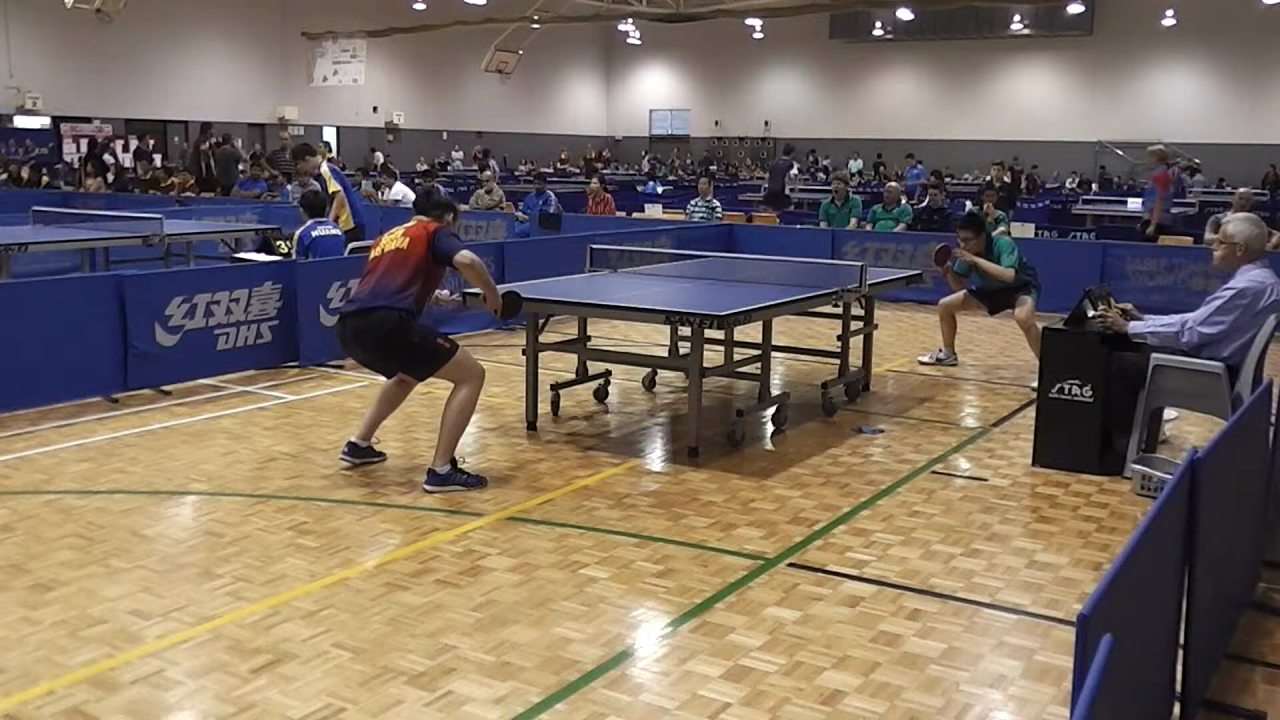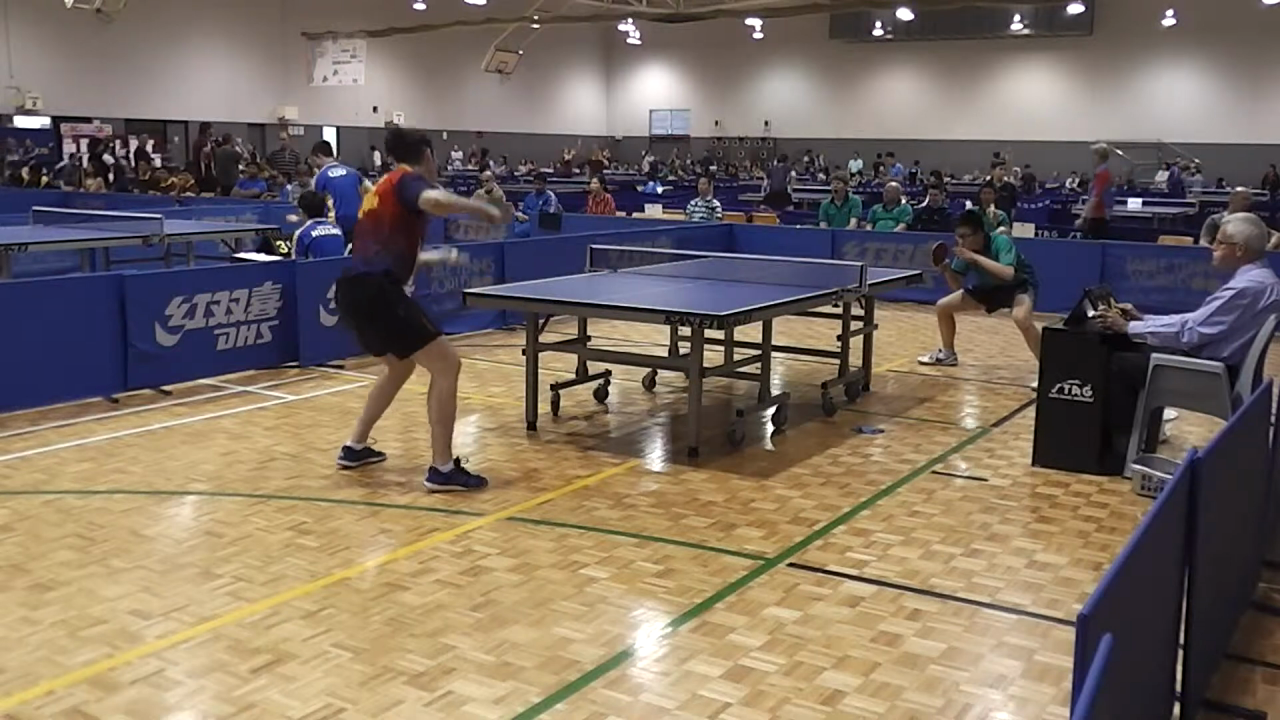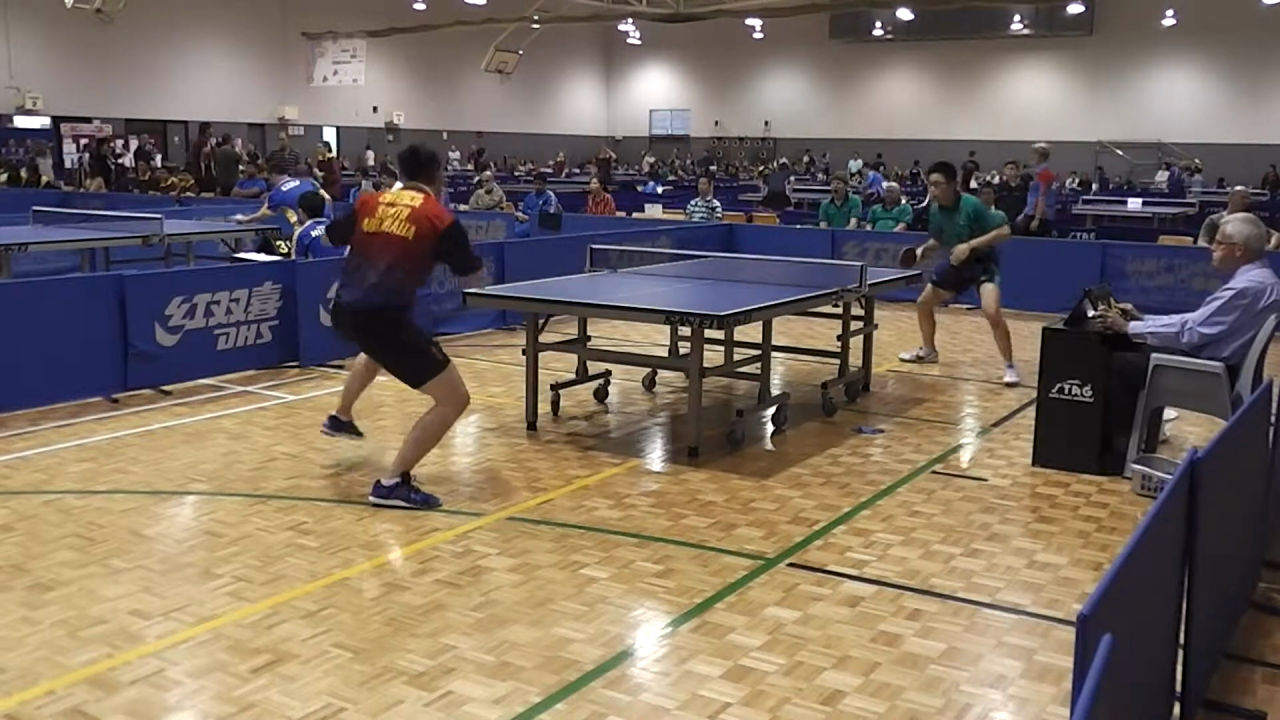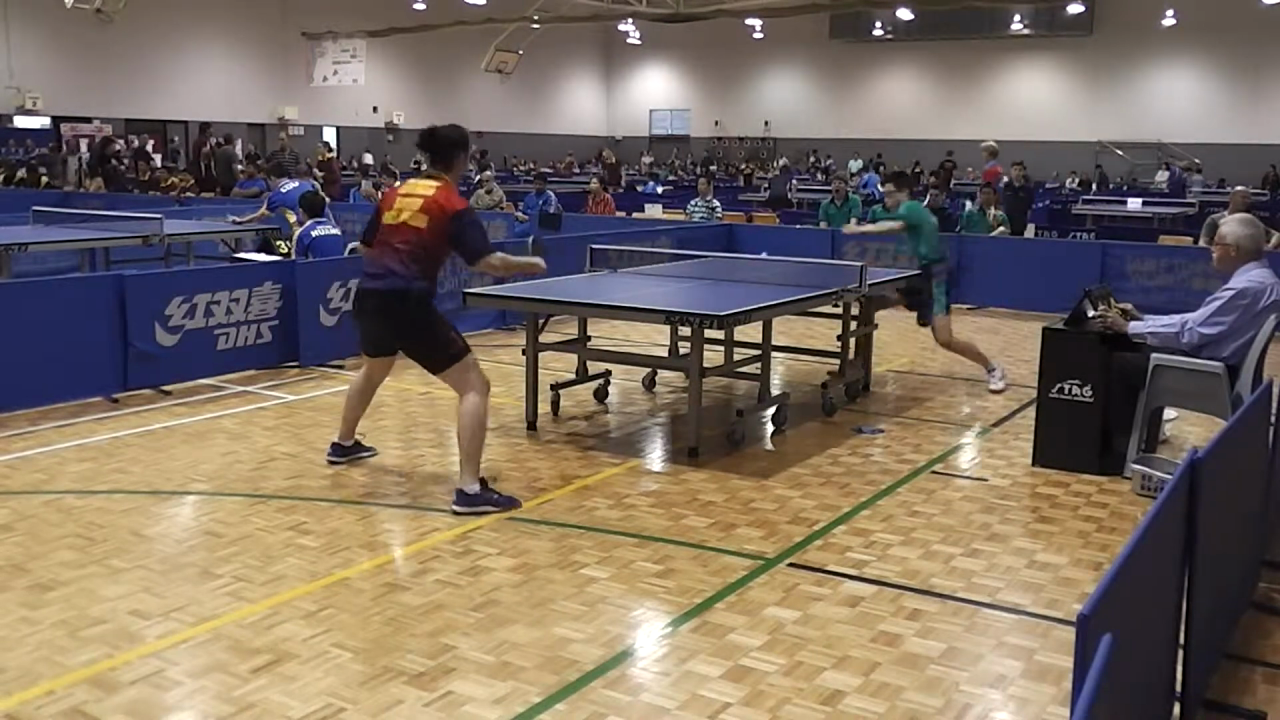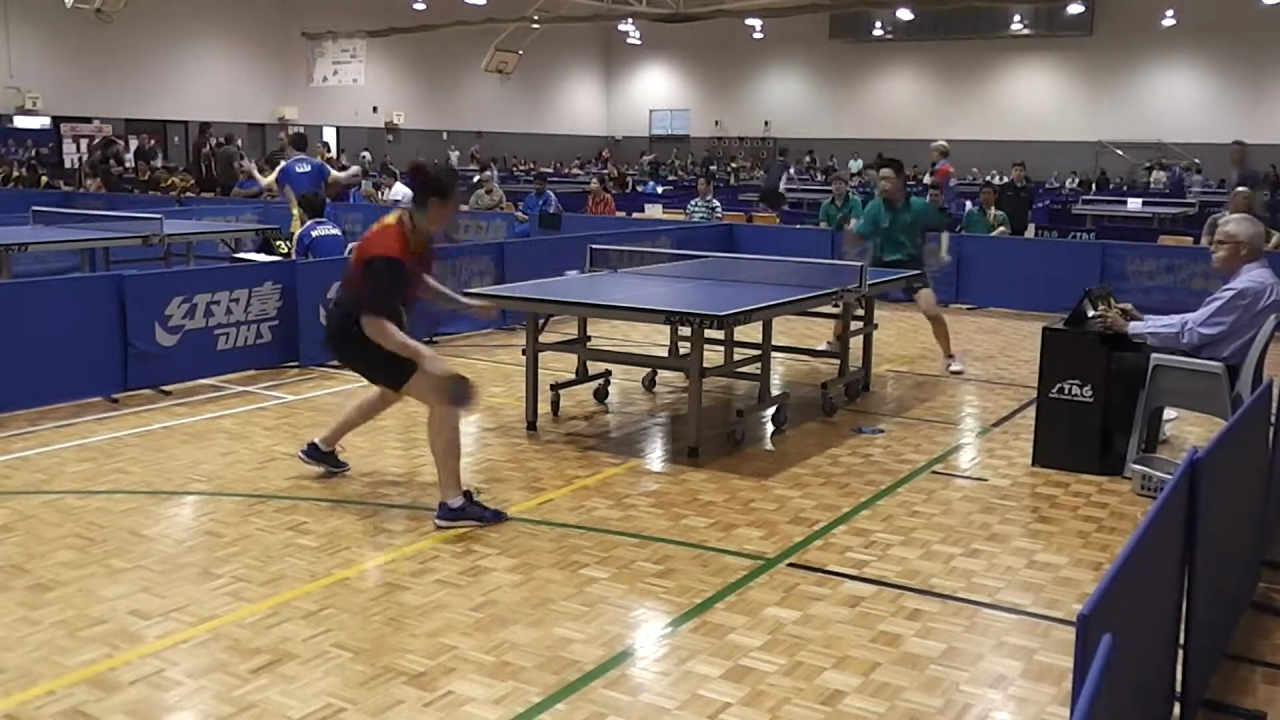
dt=0.7s
person 1, frame 1
left shoulder: (388, 236)
right shoulder: (436, 232)
right elbow: (466, 260)
left wrist: (425, 295)
right wrist: (492, 294)
left hip: (350, 327)
right hip: (386, 325)
left knee: (406, 375)
right knee: (471, 375)
left ankle: (359, 444)
right ankle: (441, 471)
person 1, frame 2
left shoulder: (386, 186)
right shoulder: (408, 180)
right elbow: (433, 202)
right wrist: (482, 208)
left hip: (353, 292)
right hip: (376, 291)
left knee: (399, 367)
right knee: (446, 365)
left ankle: (355, 447)
right ankle: (442, 468)
person 1, frame 3
left shoulder: (368, 201)
right shoulder: (440, 218)
left elbow: (333, 238)
right elbow: (473, 274)
left hip: (345, 310)
right hip: (384, 316)
left knee: (378, 351)
right knee: (454, 398)
left ankle: (341, 416)
right ankle: (391, 483)
person 1, frame 4
left shoulder: (394, 194)
right shoulder: (453, 206)
left elbow: (368, 246)
right elbow: (489, 263)
right wrist: (529, 264)
left hip: (368, 298)
right hip: (407, 305)
left knee: (375, 369)
right knee: (474, 387)
left ankle: (343, 443)
right ankle: (469, 488)
person 1, frame 5
left shoulder: (412, 228)
right shoulder: (388, 251)
left elbow: (417, 282)
right elbow: (374, 324)
left wrist: (462, 302)
right wrist: (424, 354)
left hip: (354, 326)
right hip: (354, 335)
left knee: (392, 390)
right knee: (445, 393)
left ankle: (321, 447)
right ankle: (452, 504)
person 2, frame 1
left shoulder: (1248, 287)
right shoulder: (1258, 279)
left elbow: (1189, 331)
right elbow: (1196, 320)
left wrist: (1128, 327)
right wrist: (1143, 318)
right hip: (1214, 363)
left knee: (1119, 363)
right knee: (1138, 352)
left ankle: (1124, 445)
person 2, frame 2
left shoulder: (1248, 287)
right shoulder: (1257, 279)
left elbow: (1190, 331)
right elbow: (1197, 320)
left wrist: (1128, 327)
right wrist: (1143, 318)
right hip: (1215, 363)
left knee: (1118, 363)
right knee: (1138, 351)
left ankle: (1124, 448)
person 2, frame 3
left shoulder: (1248, 287)
right shoulder: (1258, 279)
left elbow: (1190, 331)
right elbow: (1197, 320)
left wrist: (1129, 327)
right wrist: (1143, 318)
right hip: (1215, 363)
left knee: (1119, 363)
right knee: (1138, 352)
left ankle: (1123, 448)
right ankle: (1140, 440)
person 2, frame 4
left shoulder: (1247, 288)
right shoulder: (1258, 279)
left elbow: (1190, 331)
right elbow: (1198, 320)
left wrist: (1128, 327)
right wrist: (1143, 318)
right hip: (1217, 365)
left knee: (1120, 363)
right knee: (1142, 352)
left ankle: (1122, 448)
right ankle: (1140, 440)
person 2, frame 5
left shoulder: (1248, 287)
right shoulder: (1257, 279)
left elbow: (1190, 332)
right elbow: (1197, 320)
left wrist: (1128, 328)
right wrist: (1143, 318)
right hip: (1215, 364)
left knee: (1120, 364)
right knee: (1140, 352)
left ankle: (1123, 446)
right ankle: (1140, 438)
person 3, frame 1
left shoulder: (1004, 244)
right shoulder: (967, 250)
left elbow: (1009, 275)
right elbow: (958, 286)
left wrist: (976, 259)
right wrist: (948, 271)
left hip: (1021, 287)
right hip: (992, 289)
left knee: (1023, 317)
right knee: (945, 306)
right ankle: (948, 353)
person 3, frame 2
left shoulder: (1000, 242)
right shoulder: (965, 250)
left elbow: (1008, 273)
right elbow: (956, 285)
left wrist: (975, 258)
right wrist: (946, 270)
left hip: (1019, 284)
right hip: (989, 287)
left knee: (1021, 318)
right knee: (942, 307)
right ankle: (948, 354)
person 3, frame 3
left shoulder: (972, 205)
right shoulder: (935, 210)
left elbow: (1003, 231)
left wrist: (970, 245)
right wrist: (924, 248)
left hip: (983, 262)
right hip: (956, 263)
left knee: (992, 312)
right knee: (923, 303)
left ankle: (1010, 366)
right ankle: (928, 351)
person 3, frame 4
left shoulder: (910, 207)
right shoulder: (917, 212)
left elbow: (897, 225)
left wrist: (862, 228)
left hip: (931, 276)
right hip: (919, 276)
left knee: (945, 339)
left ankle: (993, 369)
person 3, frame 5
left shoulder: (919, 207)
right shoulder: (874, 208)
left elbow: (941, 225)
right elbow: (857, 238)
left hip: (911, 264)
right hip: (881, 264)
left knee: (932, 312)
left ankle: (949, 357)
right ankle: (835, 344)
